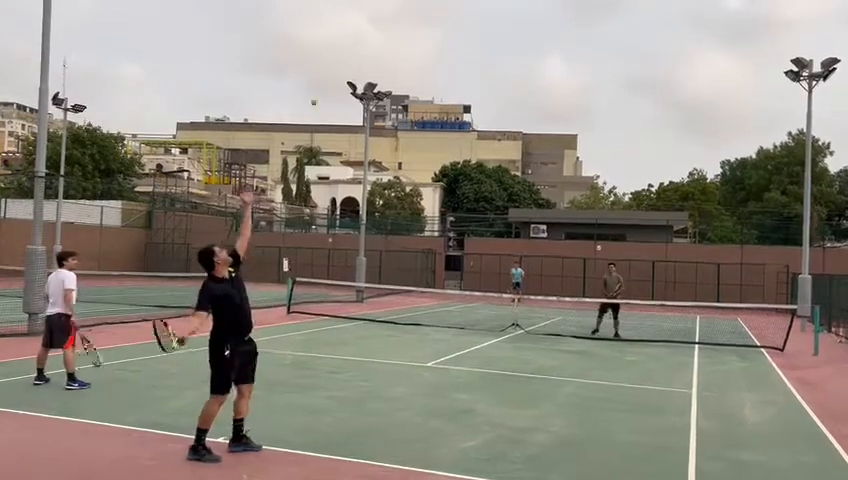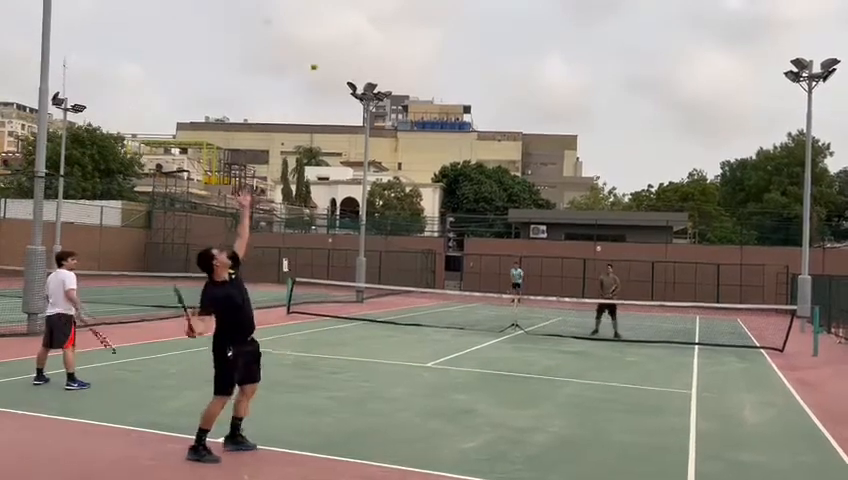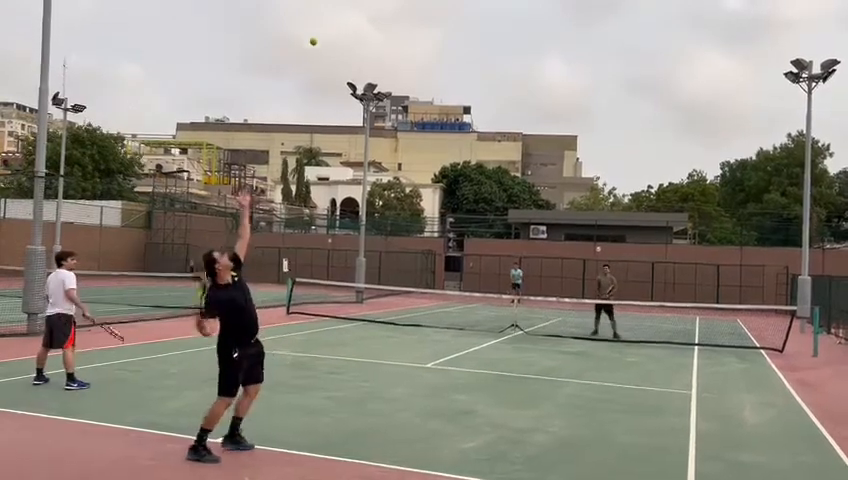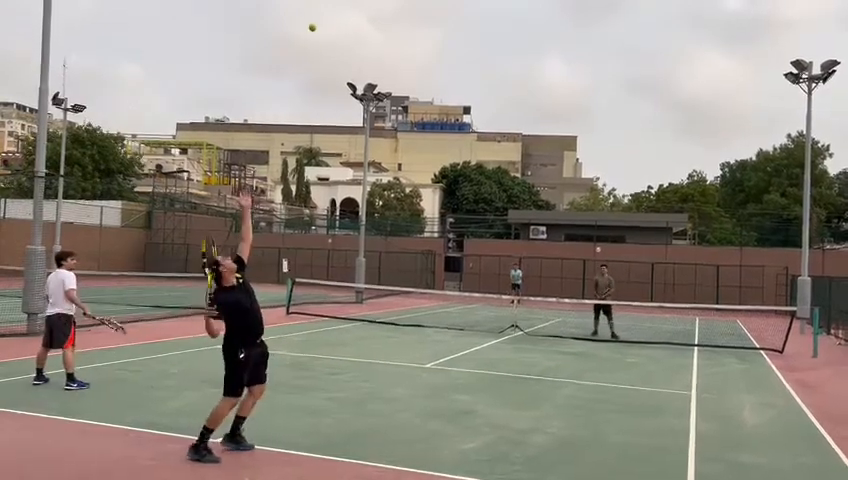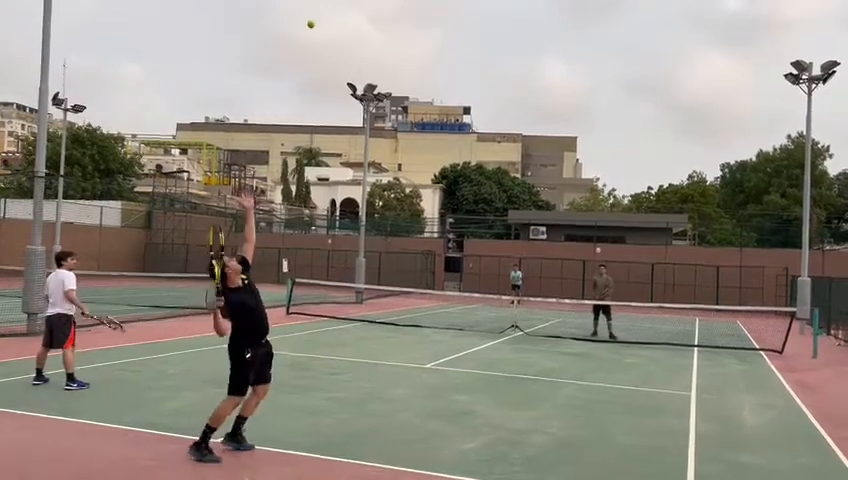
dt=0.1s
person 1, frame 1
left shoulder: (233, 269)
right shoulder: (210, 289)
left elbow: (244, 236)
right elbow: (197, 318)
left wrist: (248, 208)
right wrist: (186, 333)
left hip: (245, 343)
right hip: (225, 347)
left knee: (245, 390)
right knee: (219, 397)
left ankle: (239, 438)
right ankle: (197, 447)
person 1, frame 2
left shoulder: (233, 272)
right shoulder: (211, 292)
left elbow: (242, 238)
right elbow: (202, 321)
left wrist: (245, 209)
right wrist: (193, 329)
left hip: (248, 343)
right hip: (228, 348)
left knee: (248, 390)
right knee: (222, 398)
left ankle: (234, 437)
right ankle: (197, 447)
person 1, frame 3
left shoulder: (235, 274)
right shoulder: (214, 295)
left elbow: (243, 239)
right elbow: (207, 330)
left wrist: (245, 209)
right wrist: (200, 321)
left hip: (252, 345)
right hip: (233, 349)
left knee: (252, 391)
right knee: (225, 399)
left ankle: (233, 436)
right ankle: (198, 446)
person 1, frame 4
left shoulder: (240, 275)
right shoulder: (221, 297)
left elbow: (246, 240)
right elbow: (214, 333)
left wrist: (246, 211)
right wrist: (208, 319)
left hip: (256, 346)
right hip: (239, 350)
left knee: (256, 391)
right knee: (231, 399)
left ankle: (233, 436)
right ankle: (199, 446)
person 1, frame 5
left shoulder: (245, 276)
right shoulder: (228, 298)
left elbow: (250, 241)
right elbow: (222, 331)
left wrist: (249, 211)
right wrist: (217, 312)
left hip: (261, 346)
right hip: (244, 350)
left knee: (260, 391)
right knee: (234, 398)
left ankle: (235, 435)
right ankle: (201, 444)
person 2, frame 1
left shoulder: (52, 276)
right shoulder: (69, 275)
right elbow: (68, 295)
right wrist: (73, 314)
left hip: (50, 314)
right hip: (63, 316)
left knee: (45, 346)
right knee: (69, 347)
left ankle: (39, 376)
right ankle: (72, 380)
person 2, frame 2
left shoulder: (51, 276)
right shoulder: (69, 275)
right elbow: (70, 295)
right wrist: (80, 310)
left hip: (50, 315)
right hip: (64, 315)
left knee: (45, 346)
right knee: (69, 347)
left ankle: (39, 376)
right ankle: (71, 380)
person 2, frame 3
left shoulder: (51, 276)
right shoulder: (68, 275)
right elbow: (71, 294)
right wrist: (83, 308)
left hip: (50, 314)
right hip: (64, 315)
left knee: (45, 347)
right knee: (68, 347)
left ankle: (39, 376)
right ankle: (71, 381)
person 2, frame 4
left shoulder: (51, 276)
right shoulder: (68, 275)
right elbow: (70, 295)
right wrist: (84, 308)
left hip: (50, 314)
right hip: (64, 315)
left knee: (45, 346)
right knee: (68, 347)
left ankle: (39, 376)
right ankle: (71, 380)
person 2, frame 5
left shoulder: (51, 276)
right shoulder: (68, 275)
right elbow: (69, 295)
right wrist: (82, 307)
left hip: (50, 315)
right hip: (64, 315)
left knee: (45, 346)
right knee: (68, 347)
left ankle: (38, 376)
right ankle: (71, 380)
